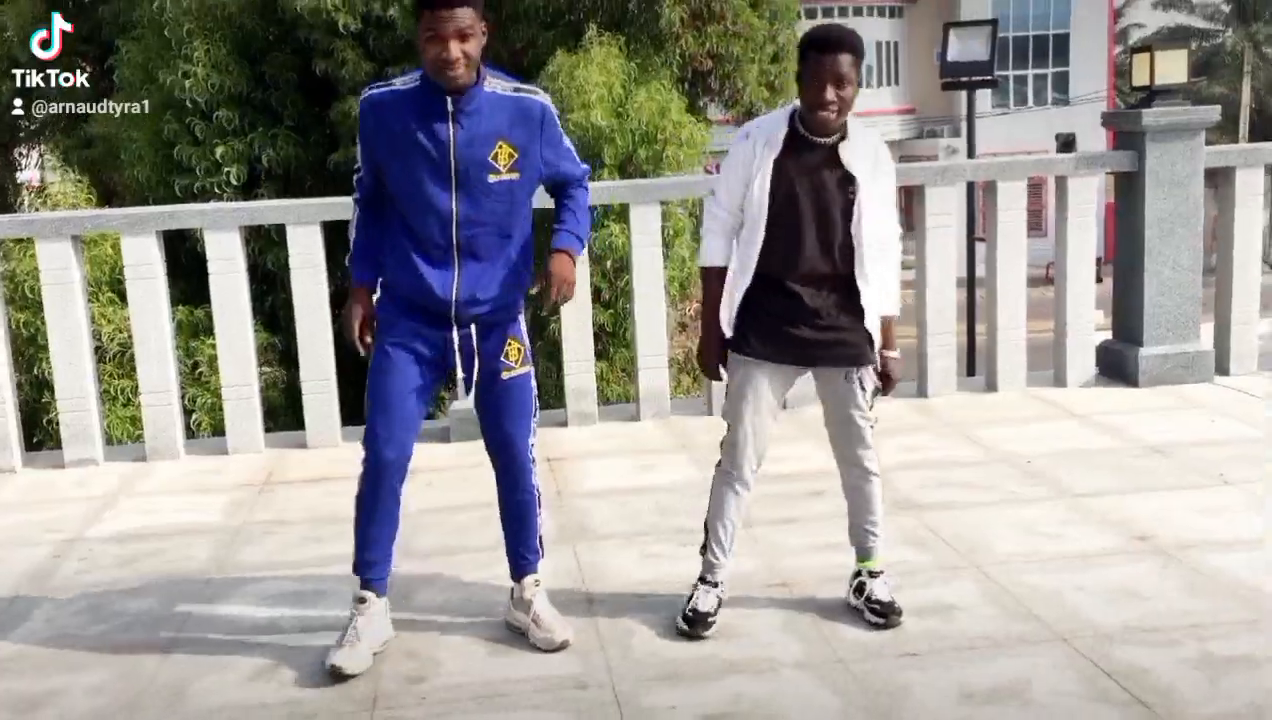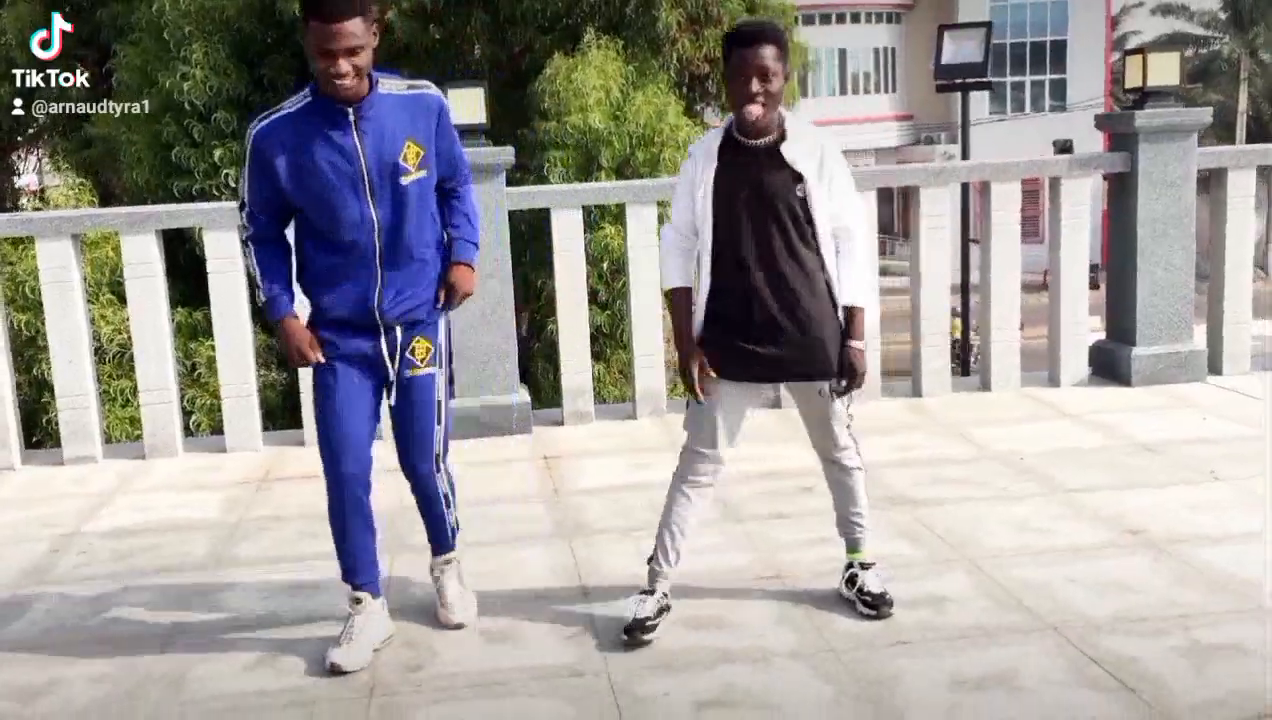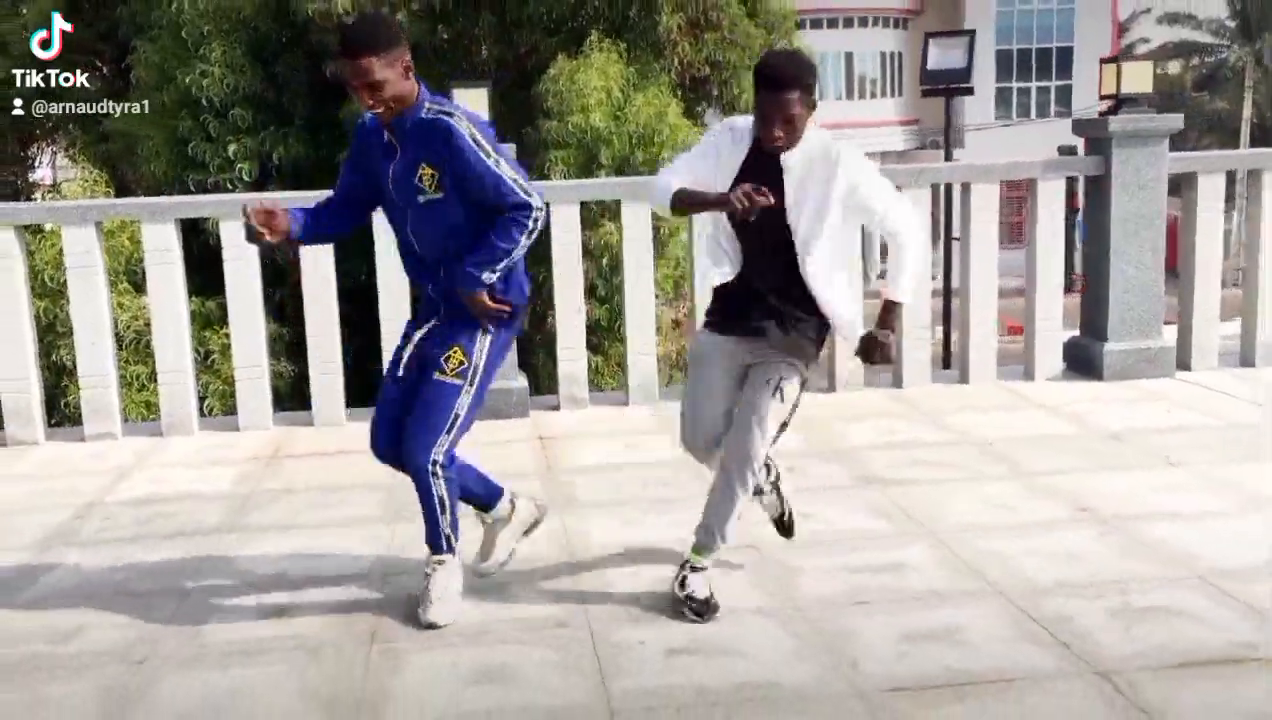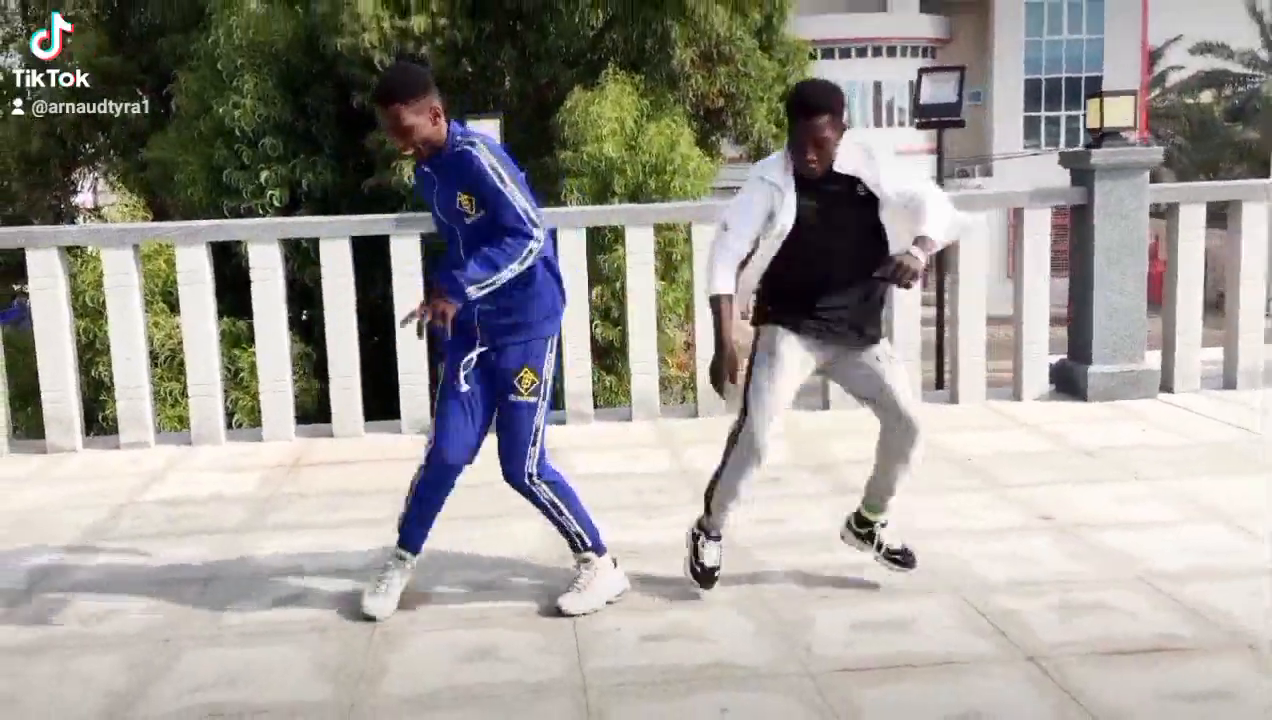
dt=0.7s
person 1, frame 1
left shoulder: (527, 109)
right shoulder: (381, 108)
left elbow: (574, 183)
left wrist: (564, 246)
right wrist: (359, 284)
left hip: (495, 318)
right hip: (407, 319)
left knee: (516, 457)
right knee: (384, 460)
left ankle: (526, 594)
right ankle: (370, 608)
person 1, frame 2
left shoulder: (423, 105)
right shoulder: (274, 136)
left elbow: (457, 184)
right elbow: (261, 233)
left wrist: (463, 255)
right wrist: (281, 315)
left hip: (419, 318)
right hip: (339, 335)
left knee: (423, 461)
right knee: (348, 473)
left ankle: (445, 563)
right ankle: (367, 607)
person 1, frame 3
left shoulder: (454, 130)
right shoulder: (372, 134)
left elbow: (528, 208)
right elbow: (346, 205)
left wrist: (479, 279)
right wrist: (289, 224)
left hip: (483, 311)
right hip: (434, 310)
left knee: (427, 455)
right knee: (392, 445)
left ankle: (444, 560)
right ankle: (506, 508)
person 1, frame 4
left shoulder: (477, 156)
right shoulder: (427, 172)
left elbow: (526, 236)
left wrist: (459, 290)
right wrist: (448, 292)
left hip: (525, 329)
right hip: (471, 331)
left knee: (524, 468)
right knee: (448, 453)
left ankle: (600, 565)
right ankle: (403, 560)
person 2, frame 1
left shoulder: (873, 156)
right shoulder: (757, 140)
left elbow: (883, 254)
right elbow: (720, 228)
left wrist: (888, 345)
right wrist: (710, 321)
left hip: (844, 332)
right hip: (762, 329)
left knee: (859, 455)
right knee: (740, 455)
left ankle: (868, 572)
right ankle: (712, 576)
person 2, frame 2
left shoulder: (818, 156)
right shoulder: (704, 156)
left elbow: (853, 248)
right elbow: (679, 248)
left wrist: (854, 339)
right wrist: (688, 342)
left hip: (812, 338)
right hip: (729, 342)
left knee: (839, 453)
right knee: (700, 463)
left ankle: (859, 564)
right ankle: (657, 585)
person 2, frame 3
left shoulder: (836, 163)
right shoulder: (729, 136)
left elbow: (906, 230)
right elbow: (666, 190)
left wrist: (888, 320)
right wrist: (718, 199)
left hip: (793, 324)
right hip: (731, 313)
left knee: (745, 446)
right knee: (700, 439)
left ankle: (696, 569)
right ankle: (762, 474)
person 2, frame 4
left shoulder: (873, 163)
right shoulder: (770, 179)
left elbow: (939, 208)
right elbow: (723, 257)
left wrist: (917, 252)
right wrist: (724, 344)
left hip: (857, 331)
right hip: (787, 328)
left knee: (905, 423)
right knee: (754, 435)
left ankle: (868, 521)
right ankle: (710, 531)
